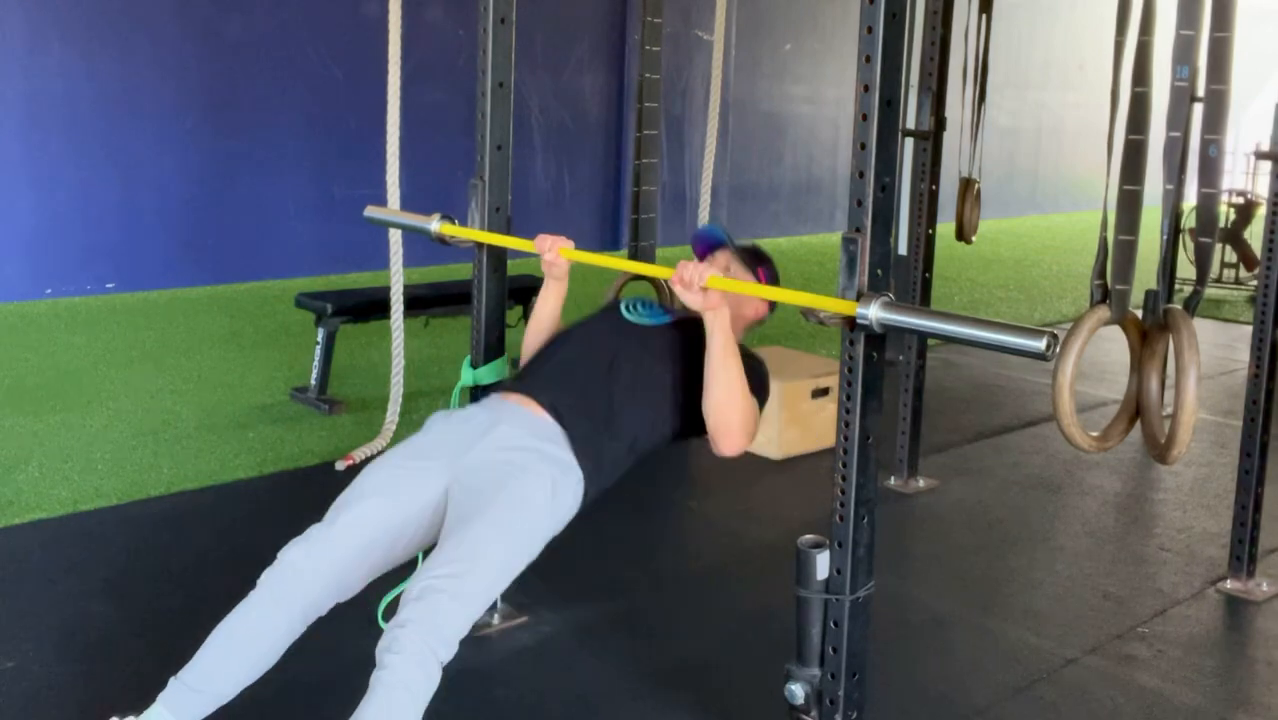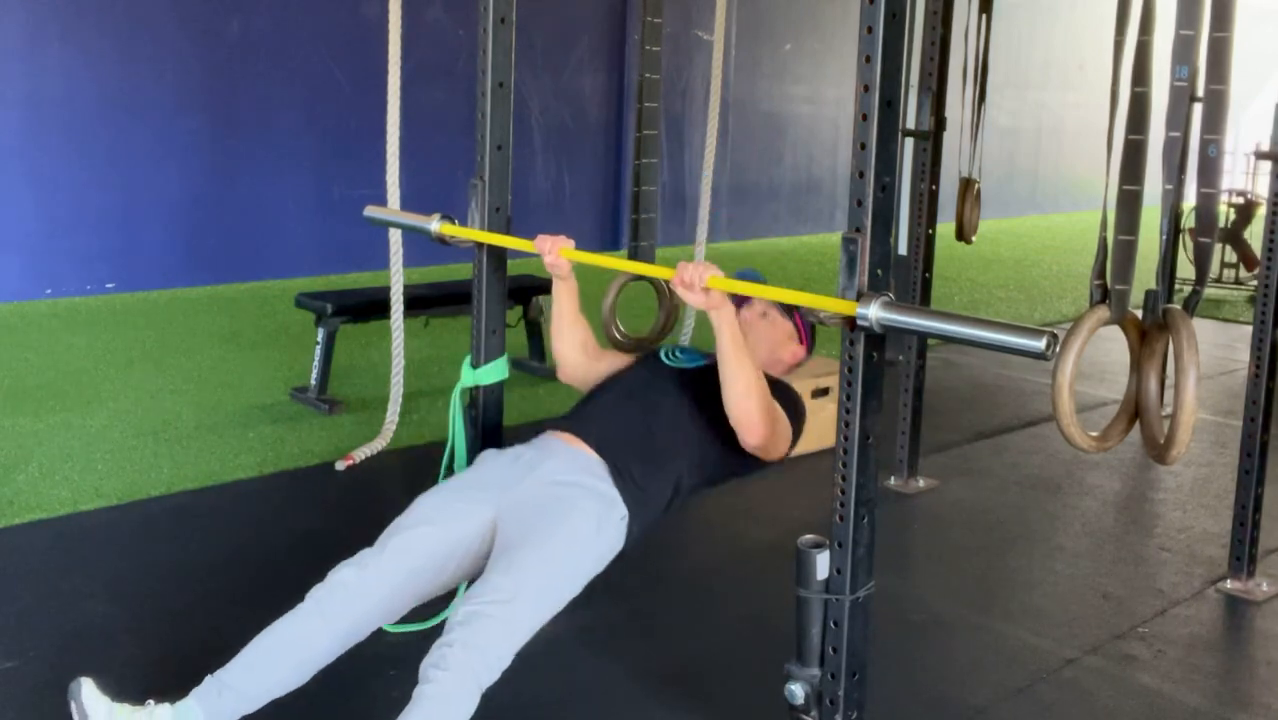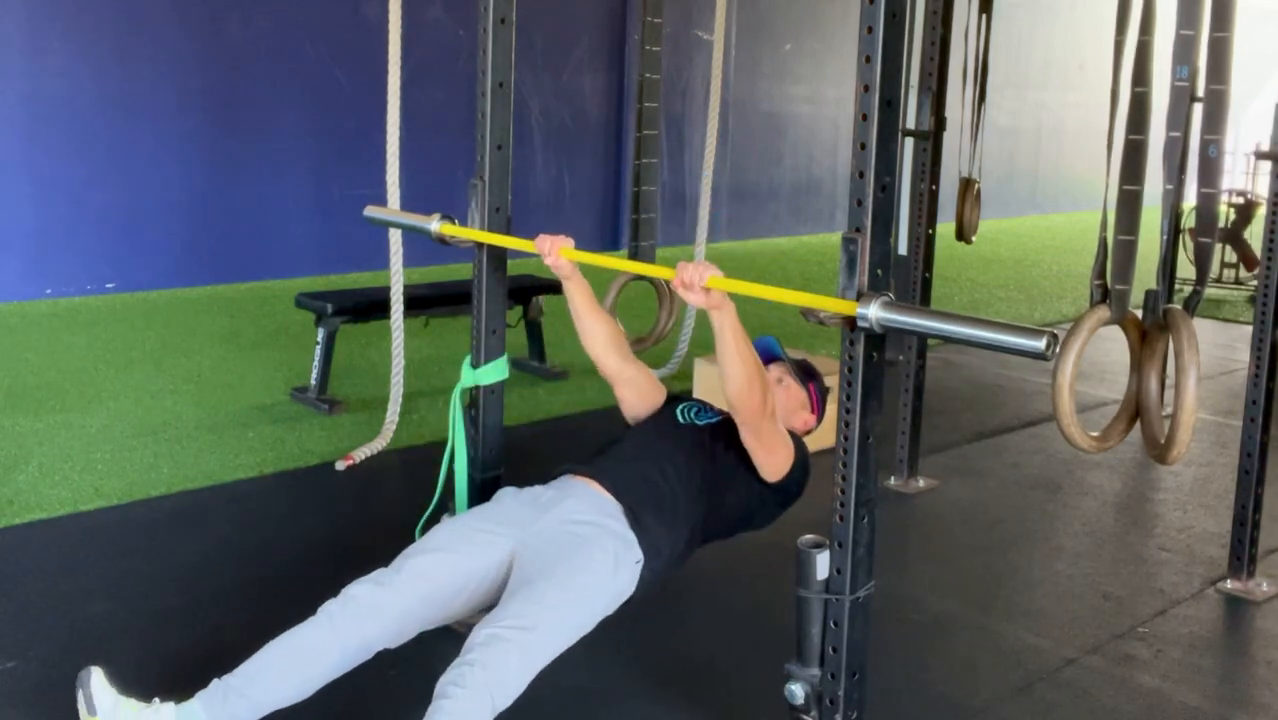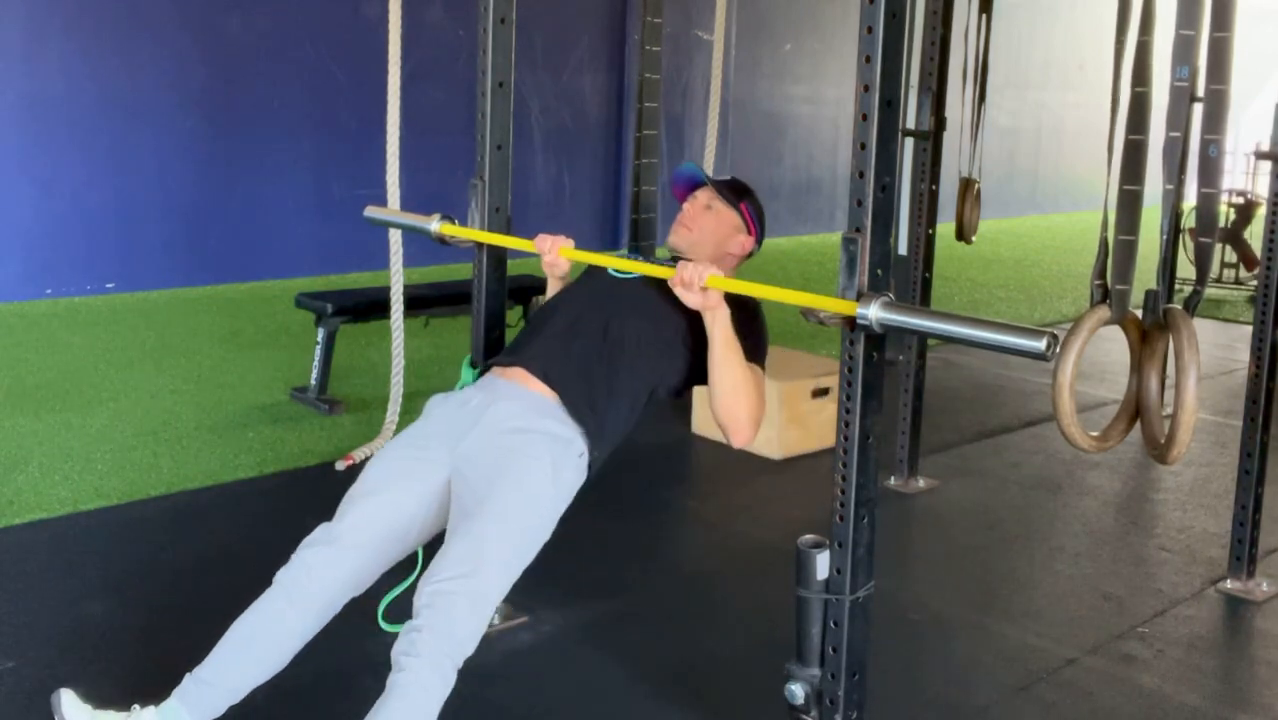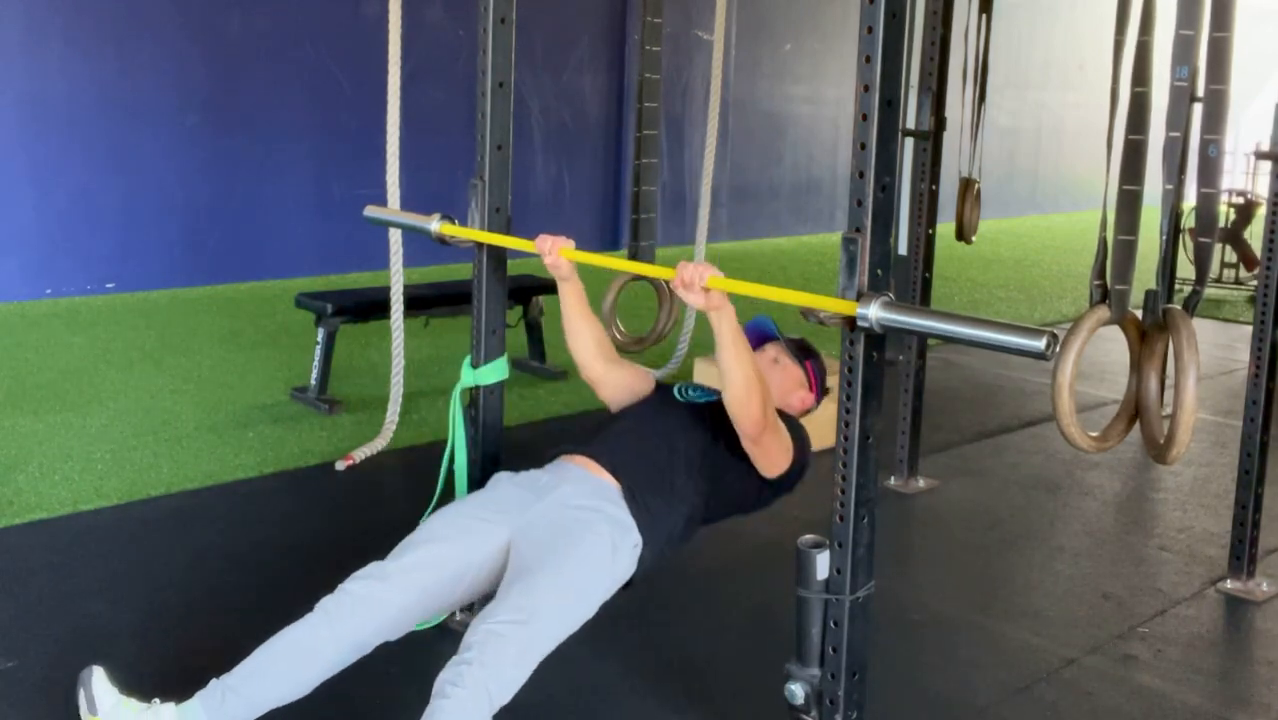
dt=0.7s
person 1, frame 1
left shoulder: (736, 366)
right shoulder: (636, 311)
left elbow: (728, 439)
left wrist: (716, 314)
right wrist: (556, 278)
left hip: (544, 463)
right hip: (468, 427)
left knee: (421, 625)
right knee: (304, 568)
person 1, frame 2
left shoulder: (779, 407)
right shoulder: (672, 361)
left elbow: (753, 427)
right elbow: (576, 363)
left wrist: (718, 310)
right wrist: (562, 275)
left hip: (590, 500)
right hip: (515, 466)
left knee: (470, 643)
right knee: (359, 587)
person 1, frame 3
left shoulder: (777, 465)
right shoulder: (685, 415)
left elbow: (752, 410)
right elbow: (615, 359)
left wrist: (720, 309)
right wrist: (567, 271)
left hip: (605, 542)
right hip: (531, 506)
right knee: (373, 604)
person 1, frame 4
left shoulder: (731, 314)
right shoulder: (627, 265)
left elbow: (740, 428)
left wrist: (715, 310)
right wrist: (557, 276)
left hip: (543, 440)
right hip: (467, 408)
left knee: (448, 611)
right knee: (328, 560)
person 1, frame 5
left shoulder: (780, 449)
right shoulder: (682, 397)
left elbow: (752, 420)
right elbow: (596, 364)
left wrist: (720, 312)
right wrist: (566, 275)
left hip: (602, 523)
right hip: (527, 489)
left knee: (493, 652)
right knee: (376, 596)
